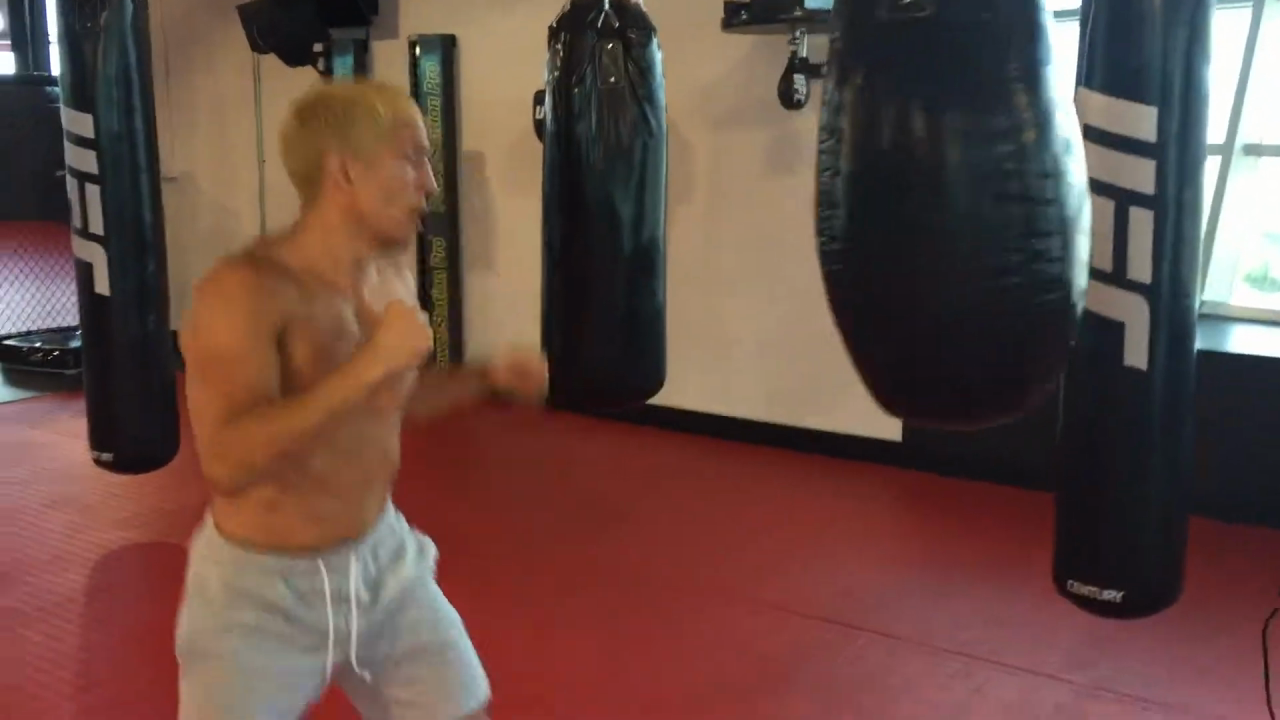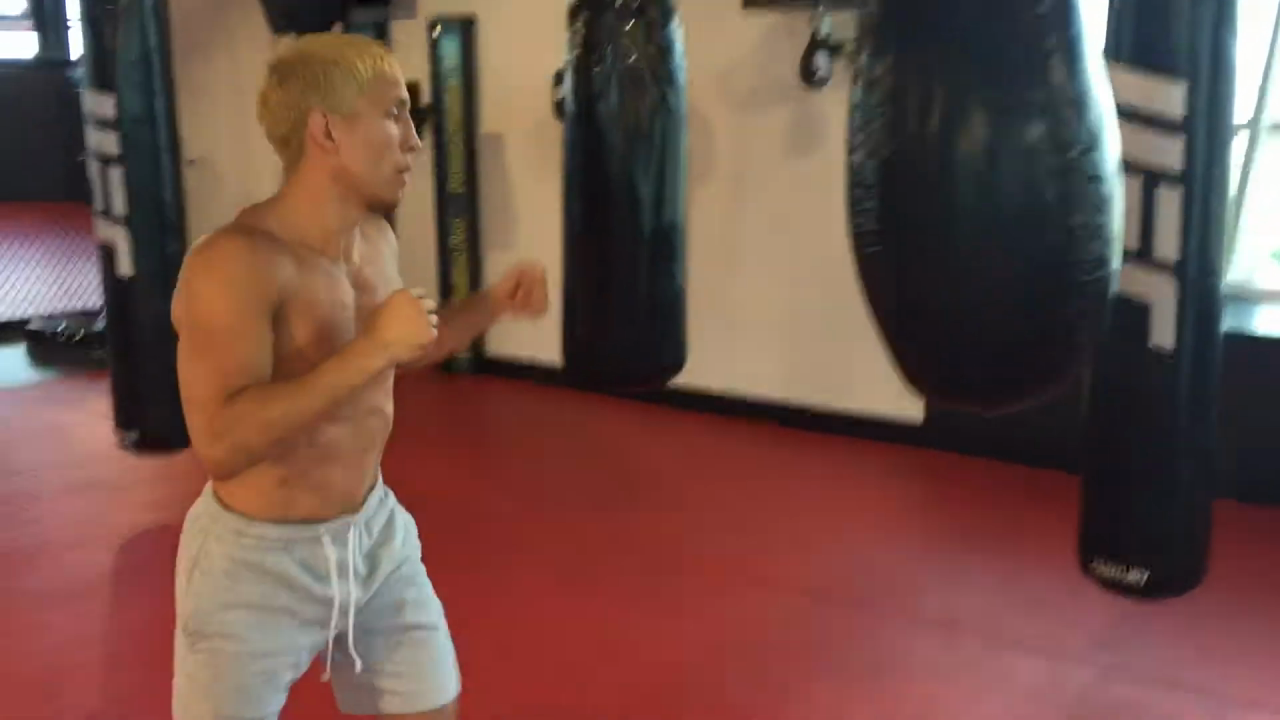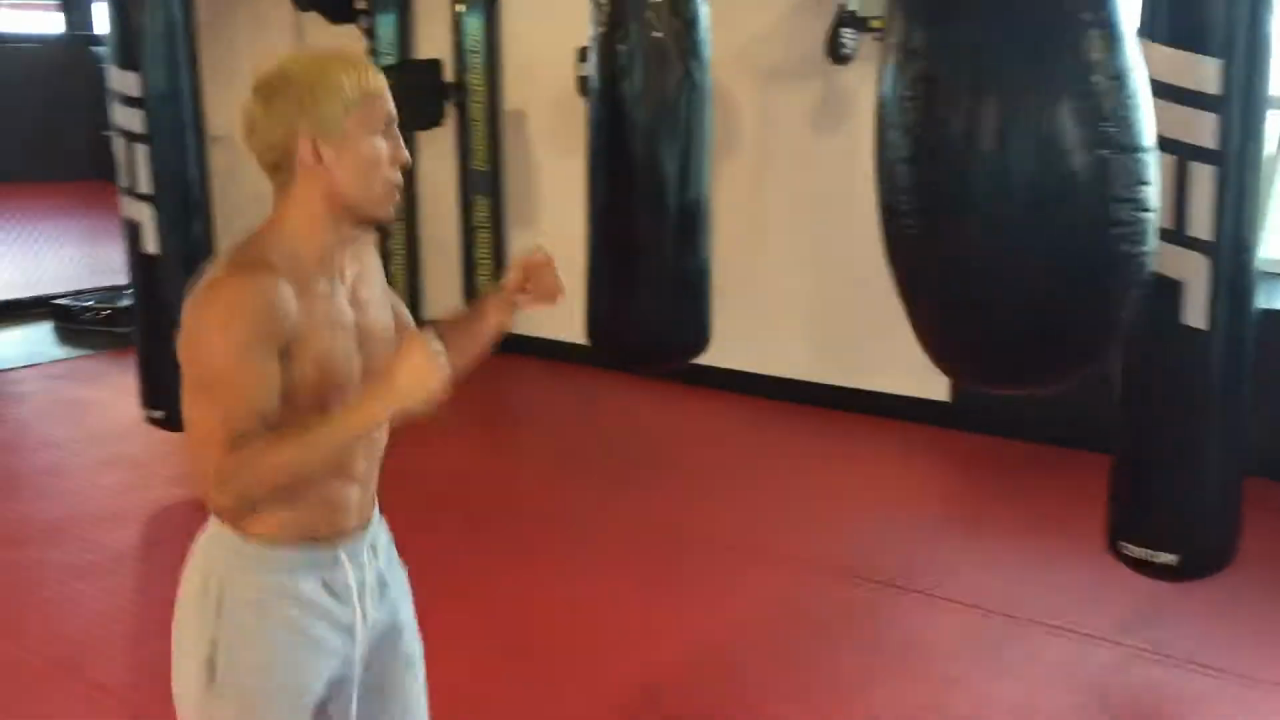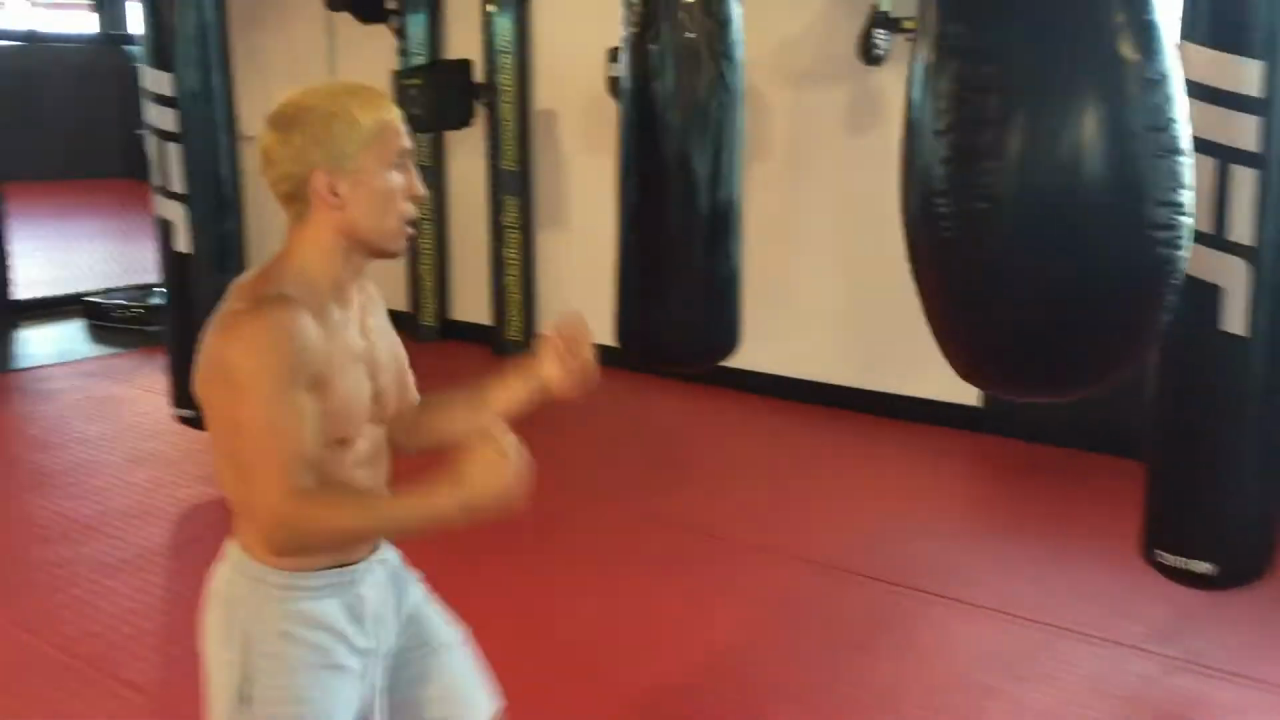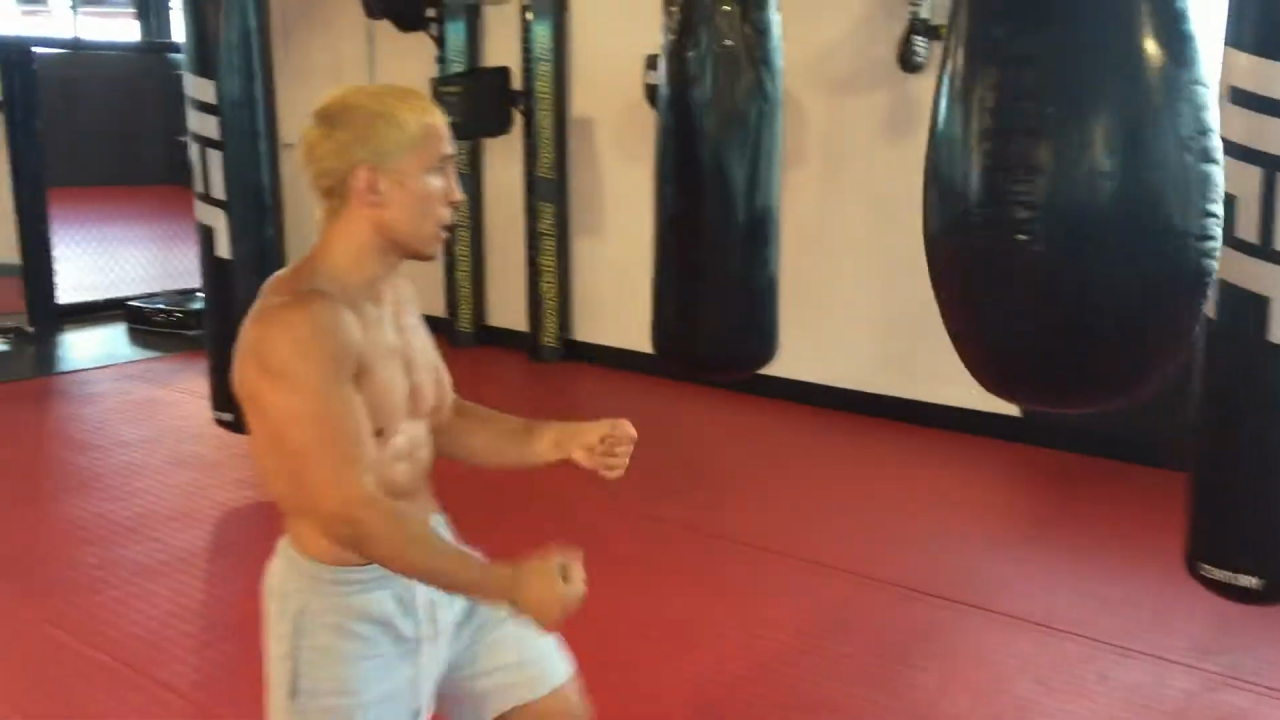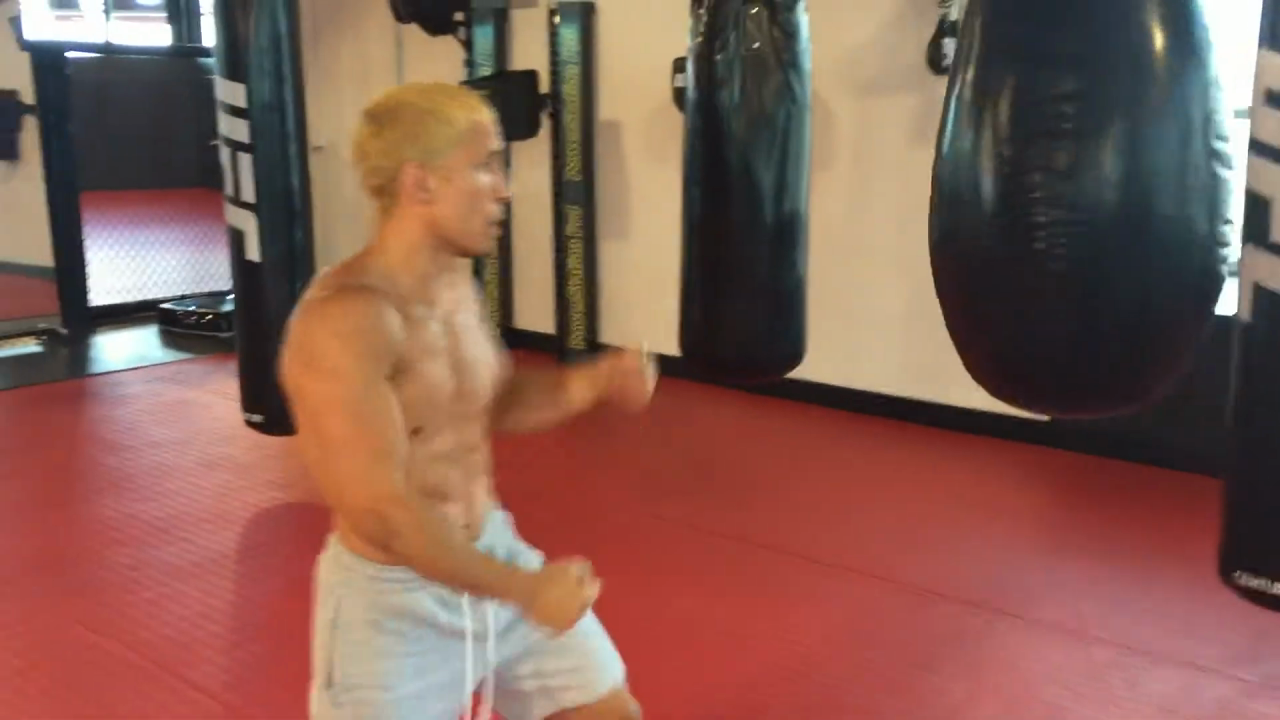
dt=0.1s
person 1, frame 1
left shoulder: (391, 277)
right shoulder: (242, 292)
right elbow: (230, 464)
left wrist: (488, 376)
right wrist: (368, 367)
left hip: (381, 563)
right hip: (259, 588)
person 1, frame 2
left shoulder: (372, 238)
right shoulder: (235, 264)
right elbow: (220, 444)
left wrist: (491, 305)
right wrist: (367, 355)
left hip: (371, 534)
right hip: (257, 556)
person 1, frame 3
left shoulder: (358, 256)
right shoulder: (240, 298)
left elbow: (423, 367)
right elbow: (230, 486)
left wrist: (501, 304)
right wrist: (381, 403)
left hip: (364, 561)
right hip: (264, 585)
person 1, frame 4
left shoulder: (358, 293)
right shoulder: (258, 333)
left elbow: (406, 424)
right elbow: (286, 522)
left wrist: (532, 378)
right wrist: (456, 492)
left hip: (375, 578)
right hip: (285, 608)
person 1, frame 5
left shoulder: (391, 291)
right shoulder: (298, 327)
right elbow: (350, 515)
left wrist: (563, 442)
right wrist: (509, 584)
left hip: (433, 575)
right hip: (340, 603)
person 1, frame 6
left shoulder: (454, 287)
right shoulder: (342, 323)
right elbow: (378, 510)
left wrist: (590, 383)
right wrist: (522, 587)
left hip: (492, 561)
right hip: (392, 600)
